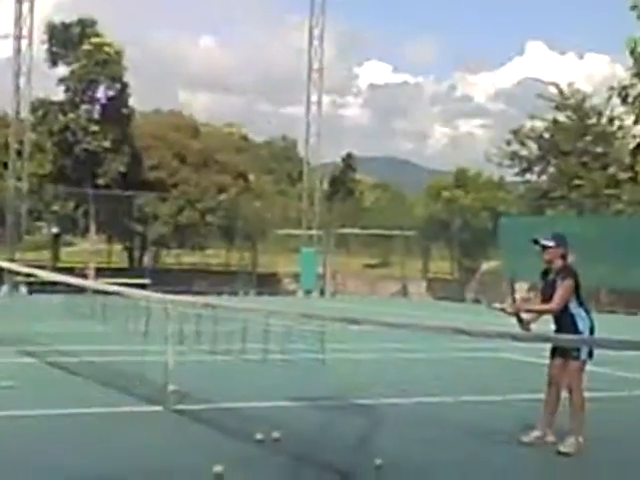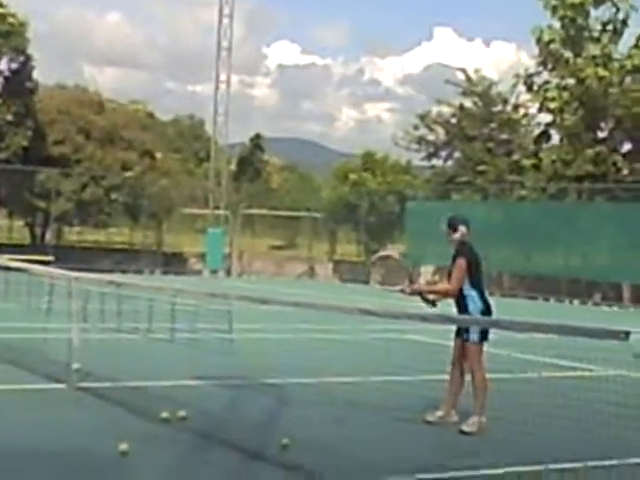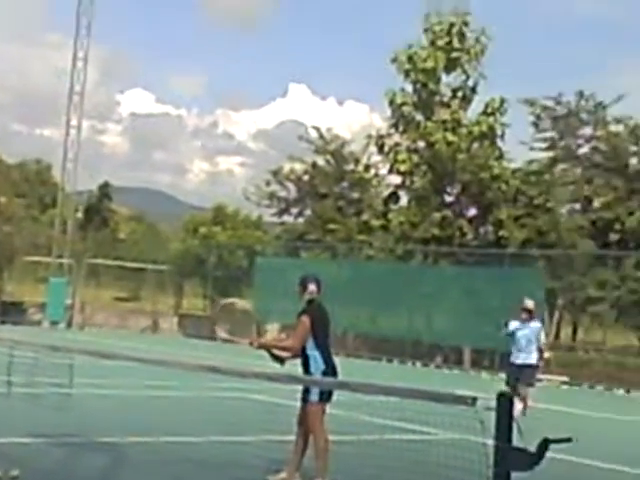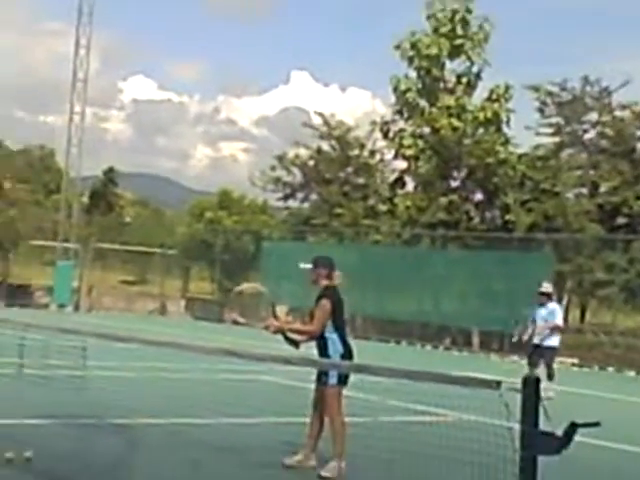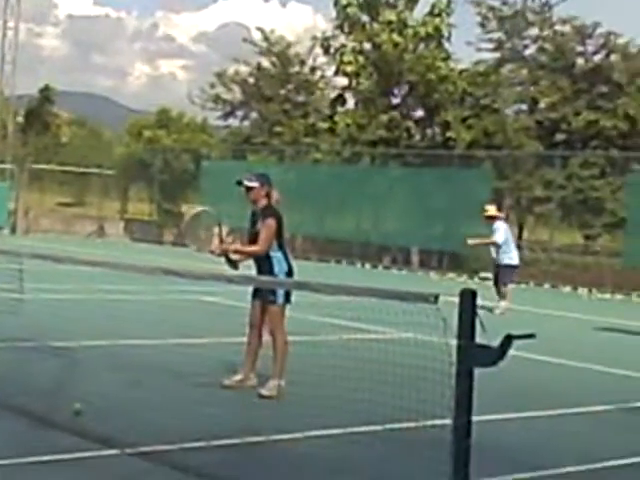
dt=0.5s
person 1, frame 1
left shoulder: (567, 274)
right shoulder: (546, 274)
left elbow: (555, 306)
right elbow: (544, 304)
left wrist: (524, 307)
right wrist: (529, 320)
left hip: (579, 330)
right hip: (562, 331)
left knee: (573, 384)
right knee: (553, 381)
left ankle: (576, 437)
right ankle: (545, 430)
person 1, frame 2
left shoulder: (463, 254)
right shoulder: (462, 253)
left elbow: (453, 288)
right elbow: (454, 287)
left wrist: (423, 289)
right wrist: (429, 292)
left hip: (476, 312)
right hip: (467, 313)
left knee: (474, 365)
right knee: (456, 363)
left ankle: (478, 416)
right ankle: (448, 410)
person 1, frame 3
left shoulder: (307, 313)
right shoulder: (319, 311)
left elbow: (296, 346)
left wrist: (268, 344)
right wrist: (277, 347)
left hip: (319, 373)
right hip: (316, 372)
left knee: (316, 427)
right knee: (303, 425)
person 1, frame 4
left shoulder: (326, 297)
right shoulder: (328, 295)
left elbow: (315, 329)
left wrist: (284, 327)
right wrist: (292, 330)
left hip: (336, 355)
right hip: (329, 355)
left knee: (333, 410)
right knee: (317, 408)
left ankle: (338, 462)
right ankle: (308, 455)
person 1, frame 5
left shoulder: (270, 215)
right shoulder: (255, 214)
left elbow: (261, 248)
right elbow: (255, 247)
left wrist: (232, 248)
right wrist: (236, 256)
left hip: (278, 273)
right hip: (264, 274)
left knee: (275, 328)
right knee: (254, 325)
left ankle: (277, 380)
right ankle: (247, 374)
